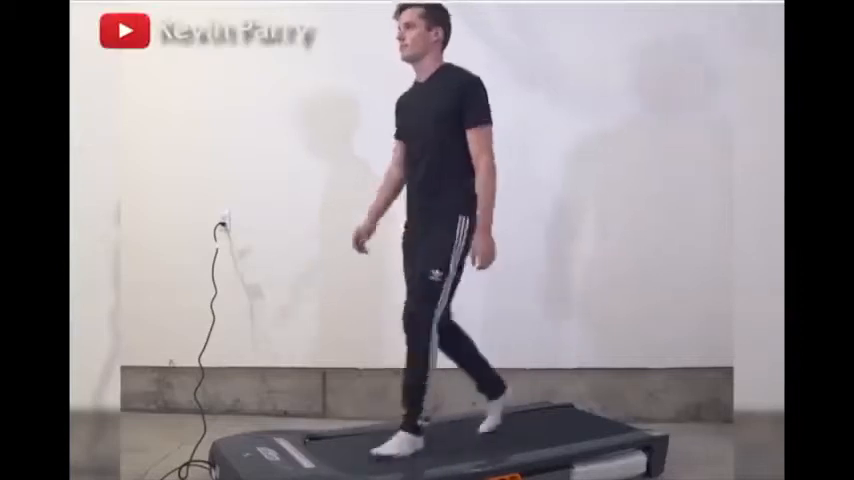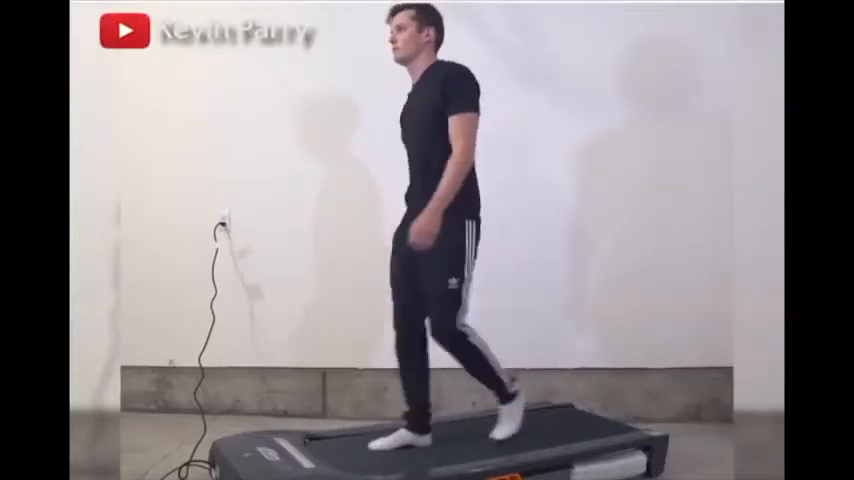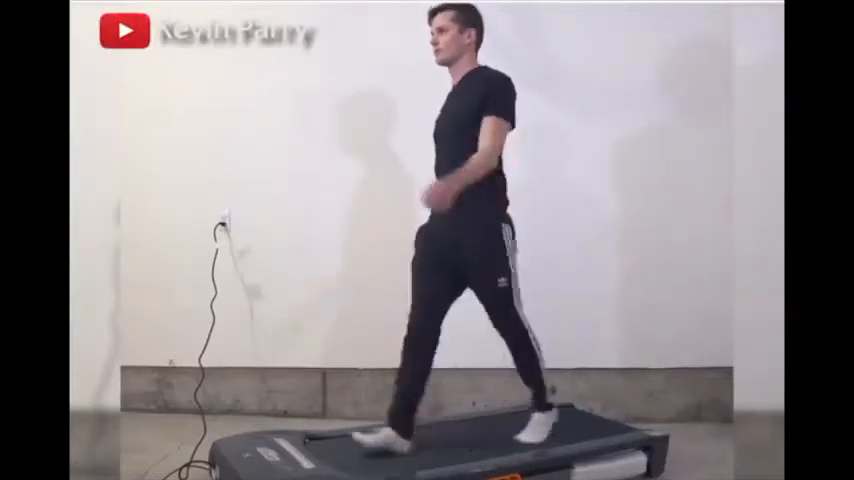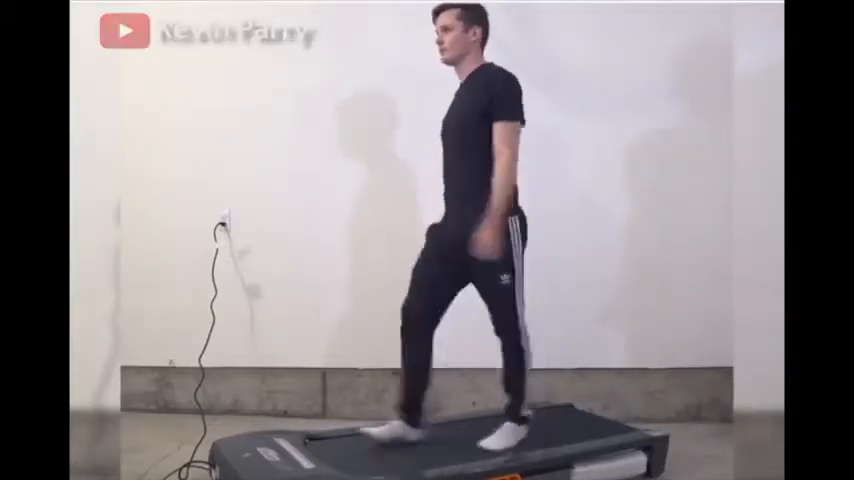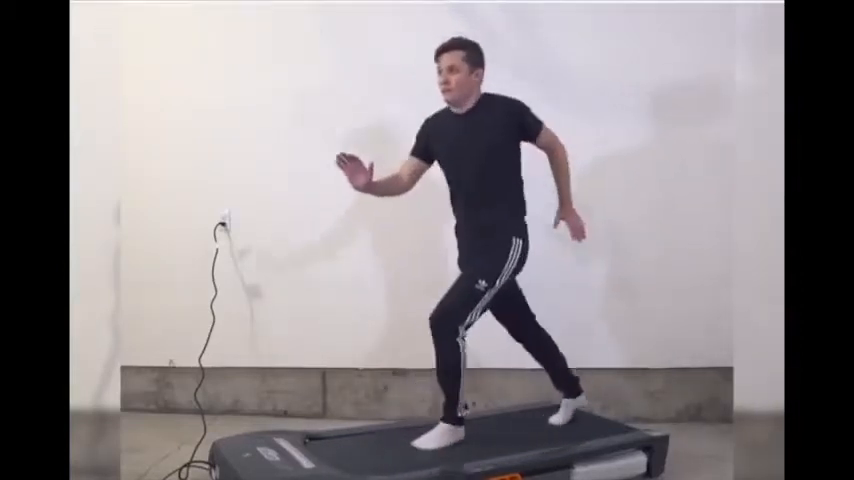
dt=1s
person 1, frame 1
left shoulder: (464, 86)
right shoulder: (407, 101)
left elbow: (483, 164)
left wrist: (483, 230)
right wrist: (371, 219)
left hip: (450, 223)
right hip: (421, 224)
left knee: (421, 321)
right knee: (432, 321)
left ankle: (412, 429)
right ankle: (494, 390)
person 1, frame 2
left shoulder: (455, 79)
right shoulder: (414, 98)
left elbow: (462, 152)
left wrist: (431, 213)
left hip: (454, 221)
right hip: (419, 225)
left knee: (446, 325)
right knee: (406, 325)
left ankle: (509, 397)
right ankle: (416, 424)
person 1, frame 3
left shoulder: (495, 84)
right shoulder: (454, 96)
left elbow: (490, 152)
left wrist: (452, 185)
left hip: (483, 224)
right hip: (441, 227)
left knee: (509, 321)
right knee: (421, 327)
left ankle: (543, 405)
right ankle: (400, 428)
person 1, frame 4
left shoulder: (499, 85)
right shoulder: (463, 93)
left elbow: (506, 159)
left wrist: (492, 224)
left hip: (494, 227)
right hip: (454, 228)
left knee: (508, 325)
right knee: (415, 315)
left ankle: (516, 419)
right ankle: (408, 419)
person 1, frame 5
left shoulder: (508, 111)
right shoulder: (433, 127)
left elbow: (555, 149)
right elbow: (404, 180)
left wrist: (566, 205)
right wrist: (369, 186)
left hip: (505, 242)
right hip: (471, 243)
left knee: (445, 321)
right knee: (521, 325)
left ankle: (453, 421)
right ankle: (571, 392)
